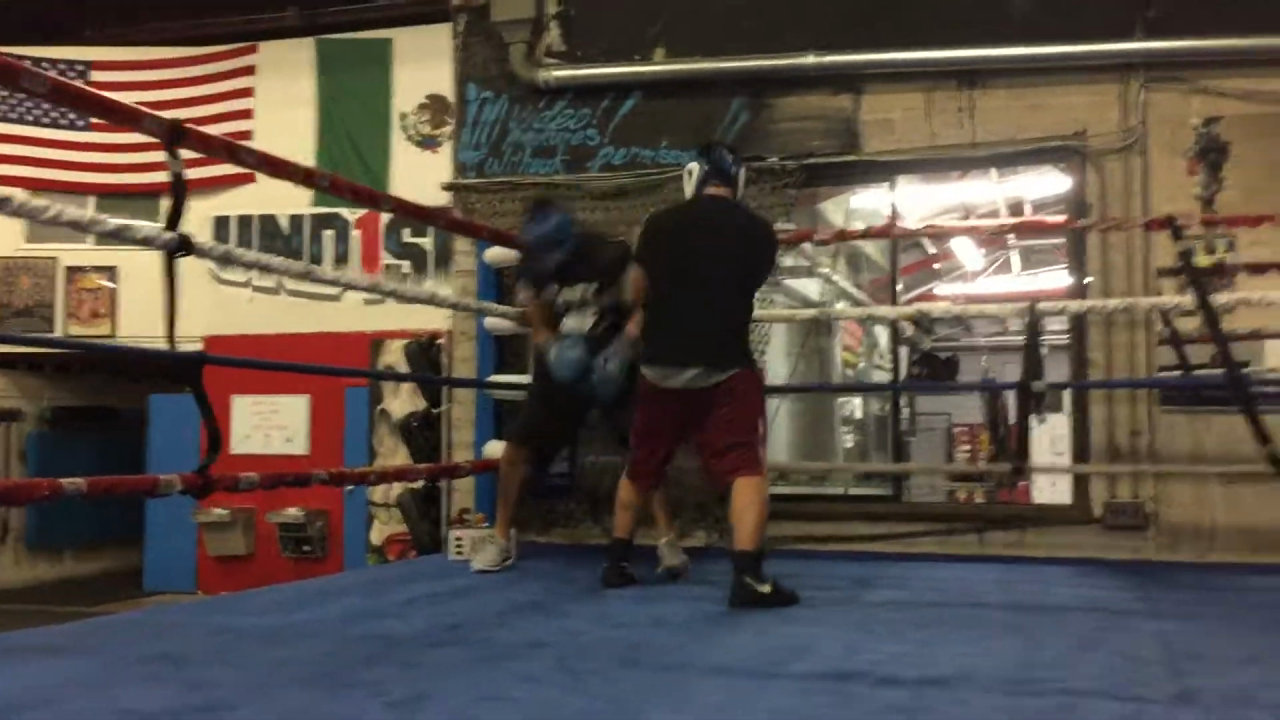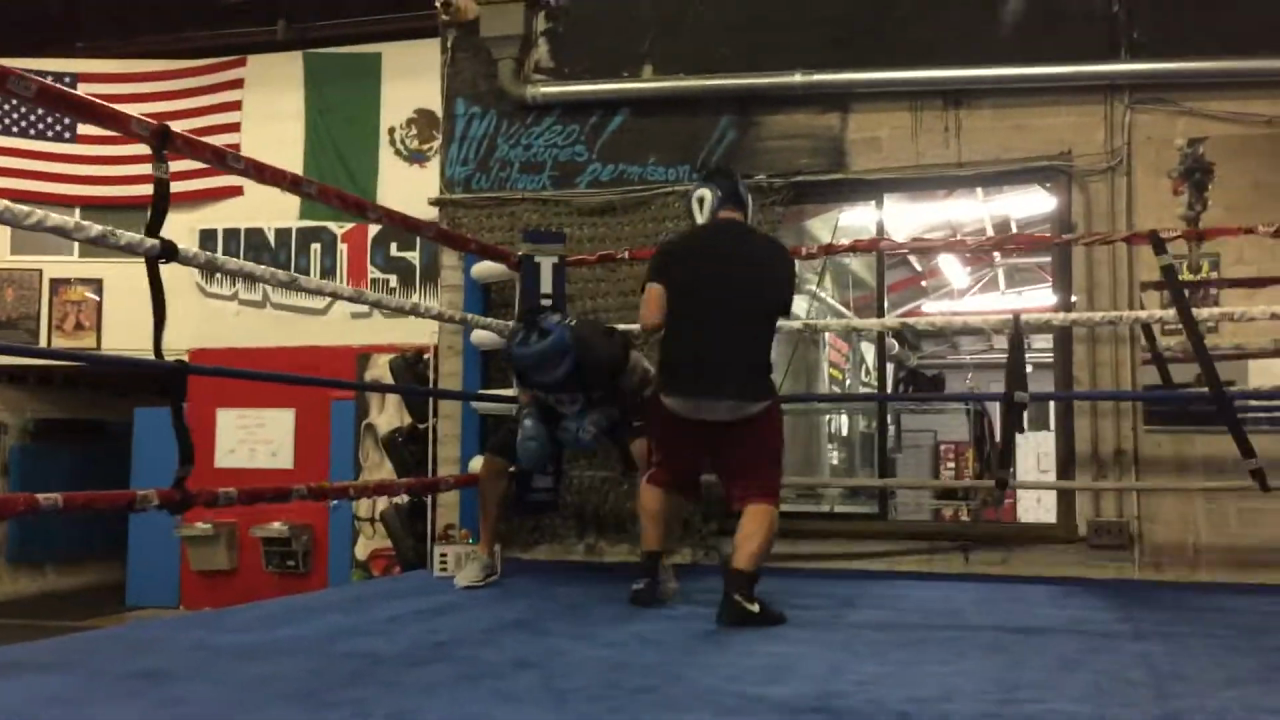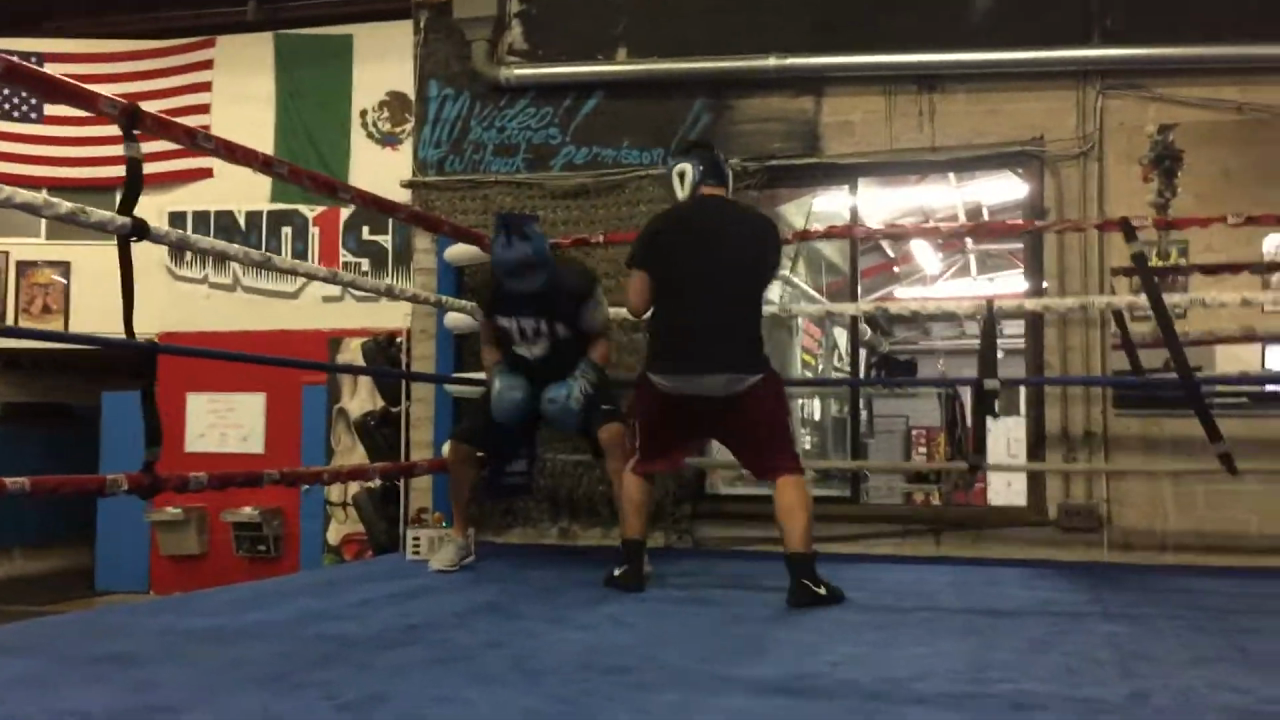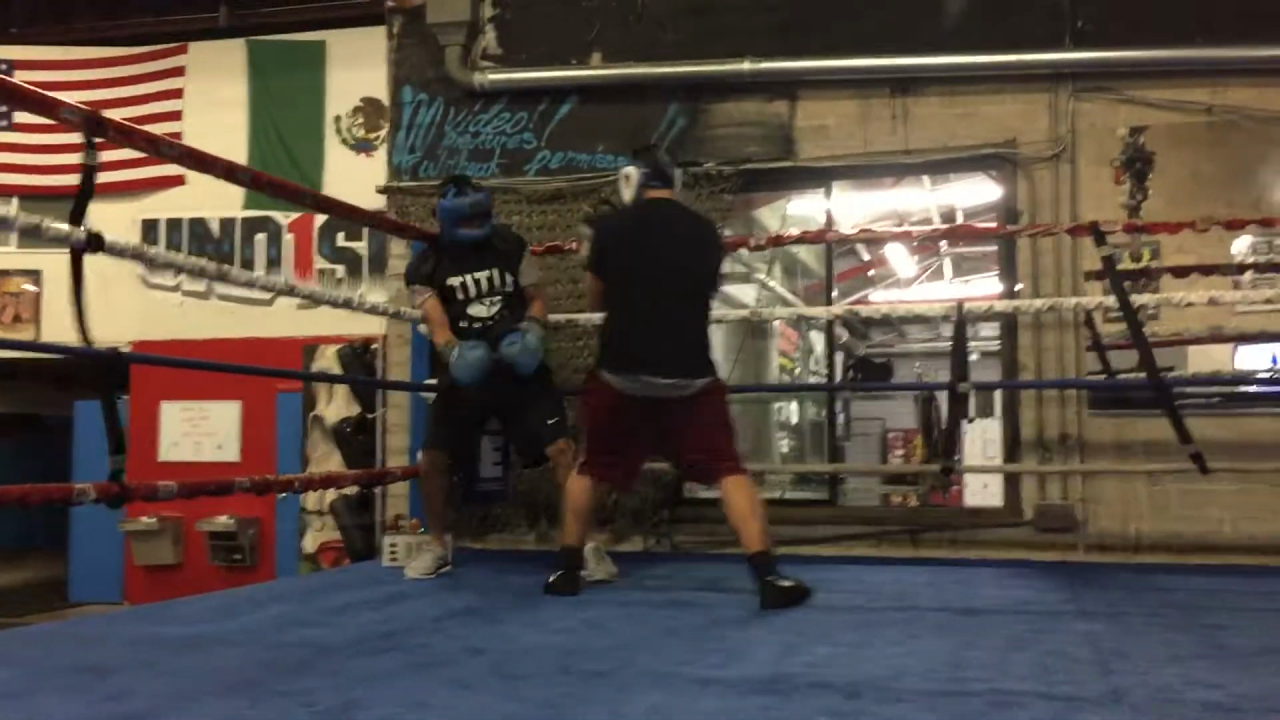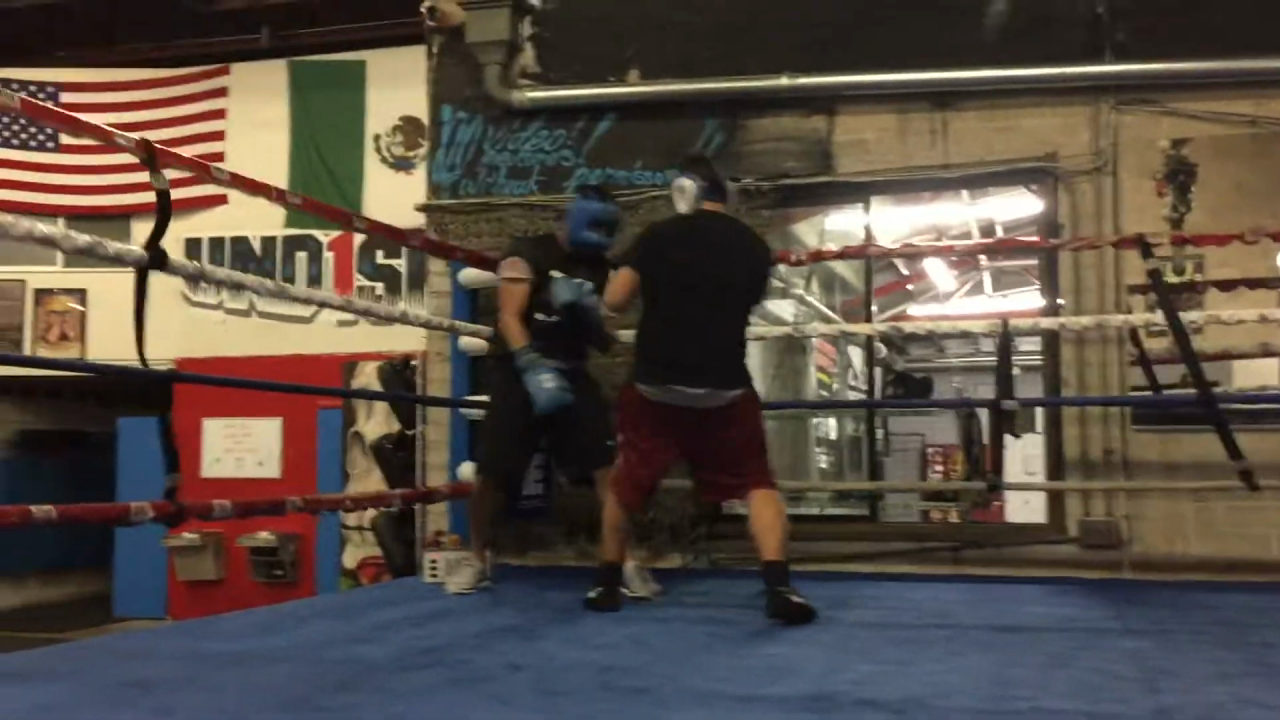
dt=0.3s
person 1, frame 1
left shoulder: (662, 224)
right shoulder: (758, 230)
left elbow: (636, 295)
left hip: (661, 366)
right hip: (725, 369)
left knee: (641, 469)
right knee: (746, 471)
left ankle: (617, 561)
right ankle: (747, 573)
person 1, frame 2
left shoulder: (677, 249)
right shoulder: (777, 256)
left elbow: (649, 320)
left hip: (680, 393)
right hip: (748, 397)
left knee: (659, 479)
right knee: (759, 498)
left ankle: (649, 577)
right ankle: (739, 592)
person 1, frame 3
left shoulder: (661, 227)
right shoulder: (760, 226)
left elbow: (636, 304)
left hip: (669, 373)
right hip: (742, 374)
left knee: (641, 466)
right knee: (785, 469)
left ankle: (629, 564)
right ankle: (804, 575)
person 1, frame 4
left shoulder: (614, 227)
right shoulder: (706, 232)
left elbow: (595, 297)
left hip: (621, 374)
right hip: (689, 376)
left knee: (588, 468)
right knee: (729, 472)
left ankle: (566, 569)
right ankle: (769, 576)
person 1, frame 5
left shoulder: (661, 235)
right shoulder: (755, 247)
left elbow: (615, 299)
left wrist: (656, 289)
left hip: (656, 385)
right hip: (726, 388)
left knee: (624, 486)
right knee: (757, 484)
left ankle: (606, 584)
right ankle: (778, 586)
person 2, frame 1
left shoulder: (611, 257)
right shoulder: (530, 271)
right elbow: (537, 326)
left wrist: (618, 353)
right wrist: (552, 351)
left hip: (615, 360)
right hip: (564, 364)
right knee: (518, 448)
left ankle: (668, 542)
right ankle: (501, 540)
person 2, frame 2
left shoulder: (606, 349)
right shoulder: (528, 356)
left elbow: (645, 383)
right elbow: (528, 387)
left wrist: (600, 417)
right wrist: (528, 418)
left hip: (615, 401)
right hip: (555, 409)
left knee: (644, 451)
right knee: (494, 460)
right ankle: (484, 556)
person 2, frame 3
left shoulder: (576, 282)
right shoulder: (491, 289)
left elbow: (600, 340)
right elbow: (491, 342)
left wrist: (581, 383)
right wrist: (499, 380)
left hip: (569, 376)
right hip: (516, 379)
left knee: (613, 437)
right knee: (462, 447)
right ankle: (460, 539)
person 2, frame 4
left shoulder: (510, 246)
right shoulder: (425, 267)
left elbow: (536, 300)
right elbow: (438, 328)
left wrist: (531, 334)
right wrist: (455, 354)
left hip: (518, 365)
right hip: (469, 368)
left knee: (559, 447)
right knee: (433, 459)
left ankle: (587, 545)
right ankle: (437, 546)
person 2, frame 5
left shoulder: (599, 271)
right shoulder: (528, 255)
left elbow: (604, 343)
right elbow: (509, 318)
left wrist: (589, 311)
right wrist: (534, 370)
left hip: (571, 375)
right hip: (518, 374)
left knee: (605, 466)
right knee: (490, 473)
left ankle: (627, 563)
right ankle: (477, 560)
